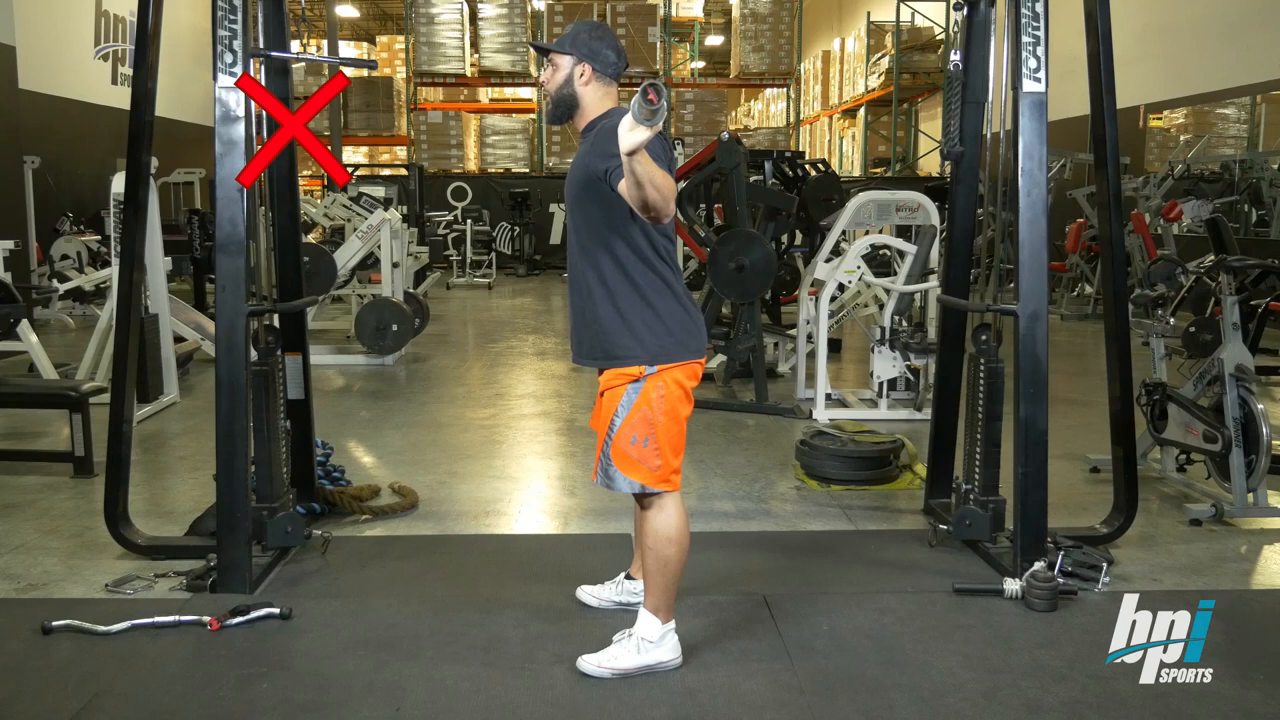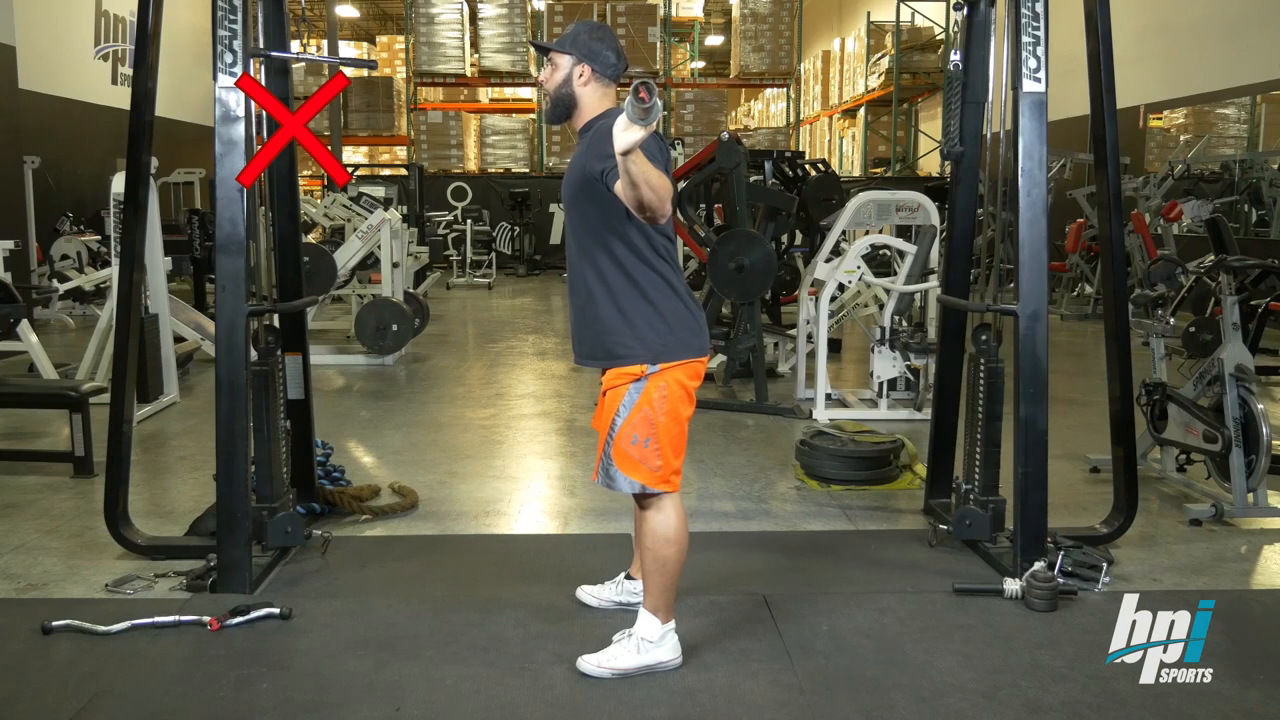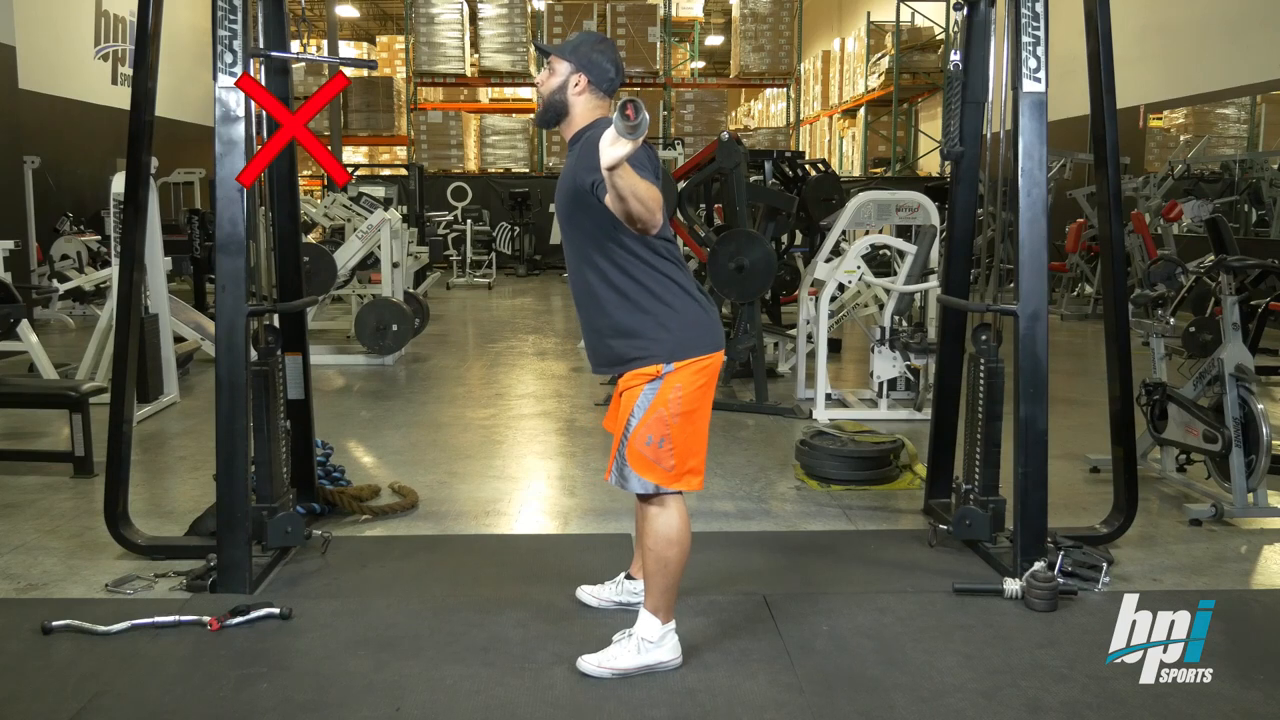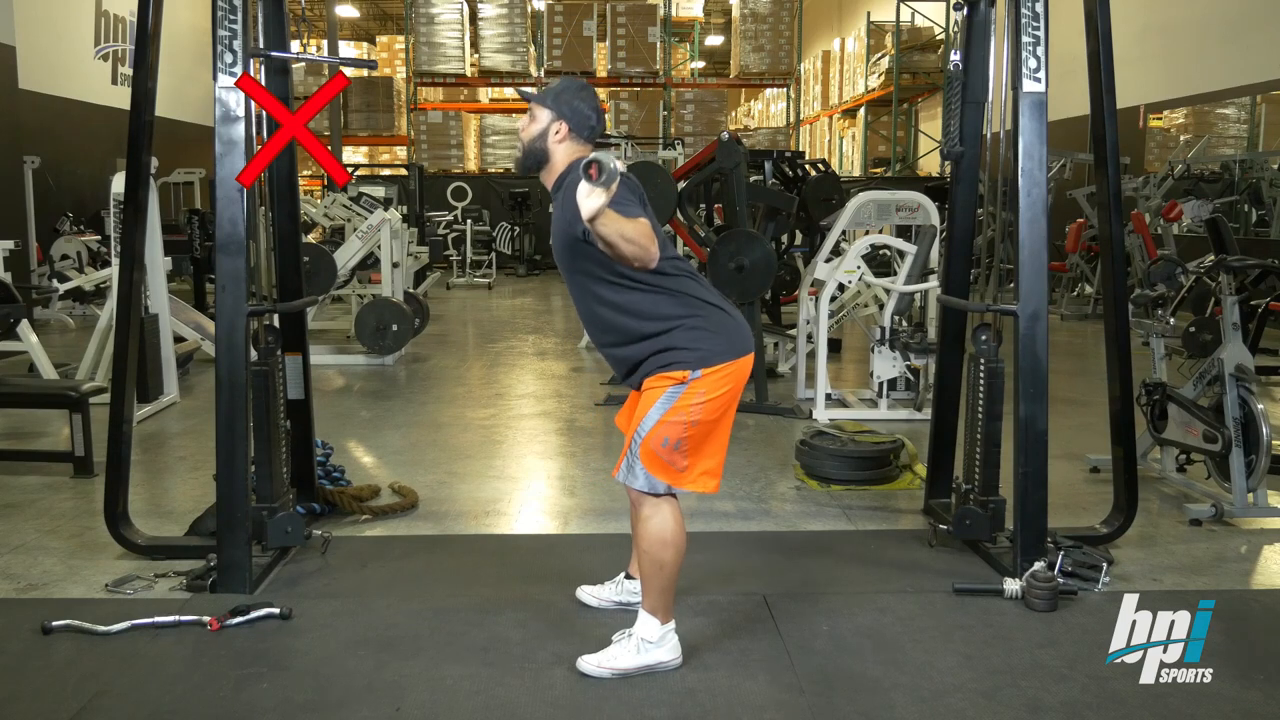
dt=0.4s
person 1, frame 1
left shoulder: (624, 133)
right shoulder: (602, 138)
left elbow: (660, 207)
left wrist: (636, 154)
left hip: (649, 345)
right hip: (631, 340)
left knee: (653, 482)
right knee: (643, 476)
left ankle: (656, 635)
right ankle: (637, 581)
person 1, frame 2
left shoulder: (621, 135)
right shoulder: (597, 139)
left elbow: (656, 206)
left wrist: (630, 152)
left hip: (651, 344)
right hip: (633, 340)
left knee: (651, 482)
right knee: (641, 475)
left ankle: (655, 636)
right ankle: (638, 582)
person 1, frame 3
left shoulder: (606, 145)
right shoulder: (588, 148)
left elbow: (649, 217)
left wrist: (617, 167)
left hip: (668, 344)
right hip: (648, 341)
left knee: (656, 482)
right knee: (644, 474)
left ankle: (656, 636)
right ankle: (638, 580)
person 1, frame 4
left shoulder: (590, 181)
right shoulder: (577, 186)
left elbow: (644, 250)
left wrist: (598, 215)
left hip: (698, 352)
right hip: (678, 348)
left knee: (650, 481)
right knee: (642, 470)
left ankle: (656, 637)
right ankle: (637, 580)
